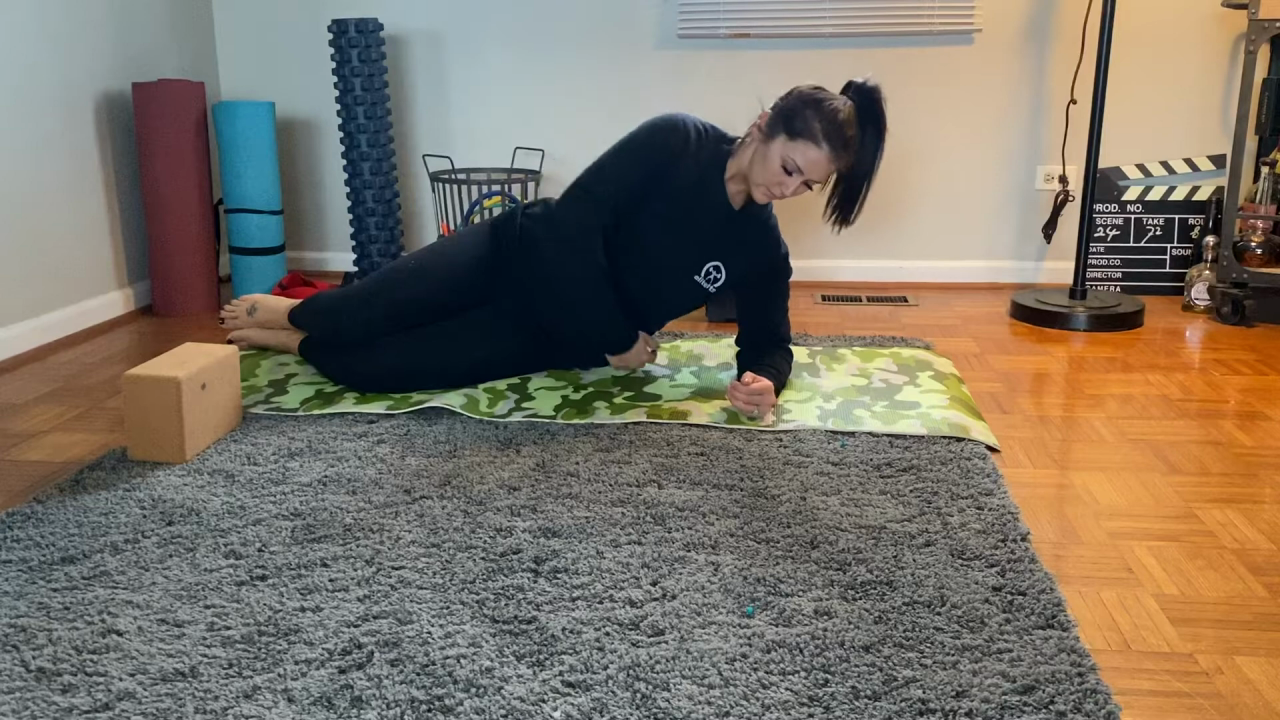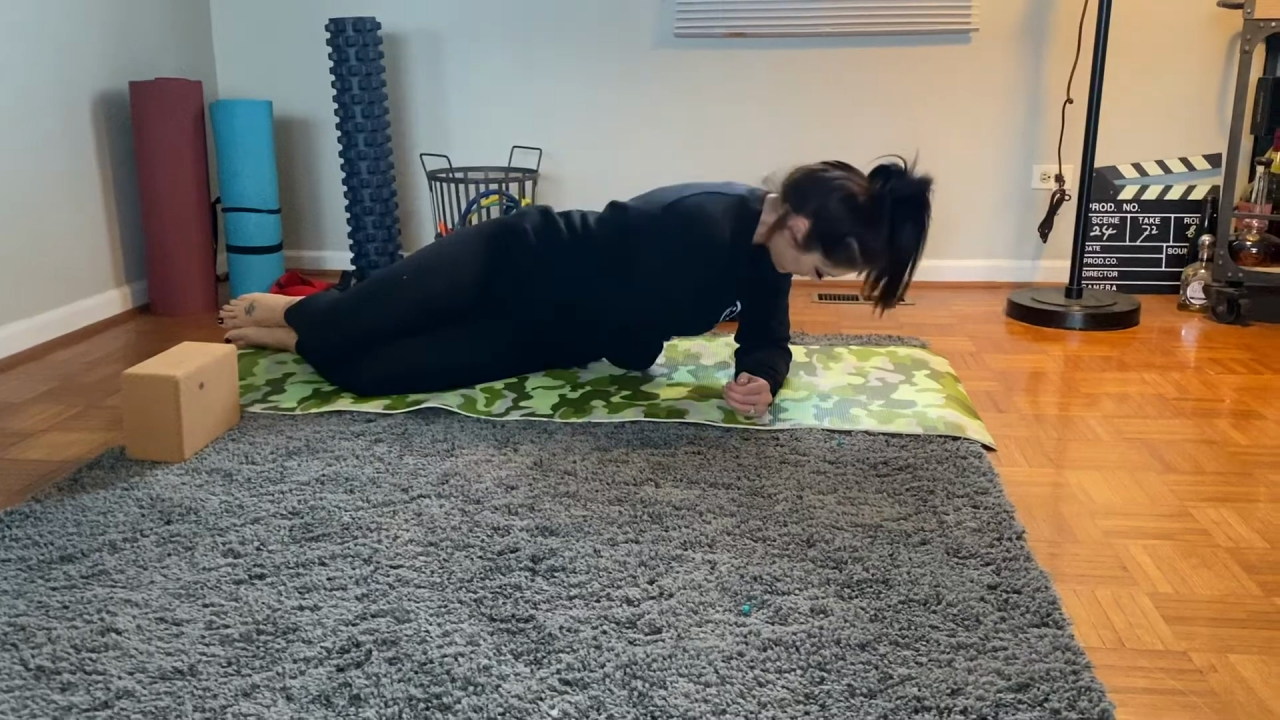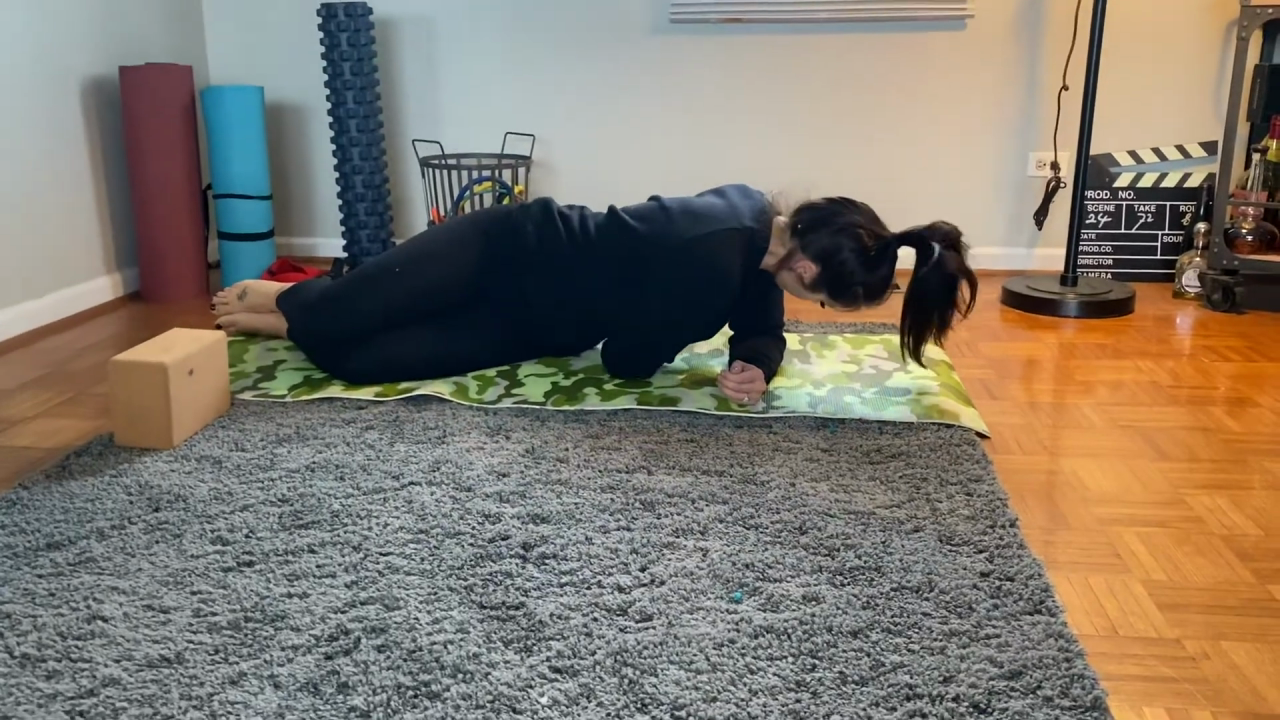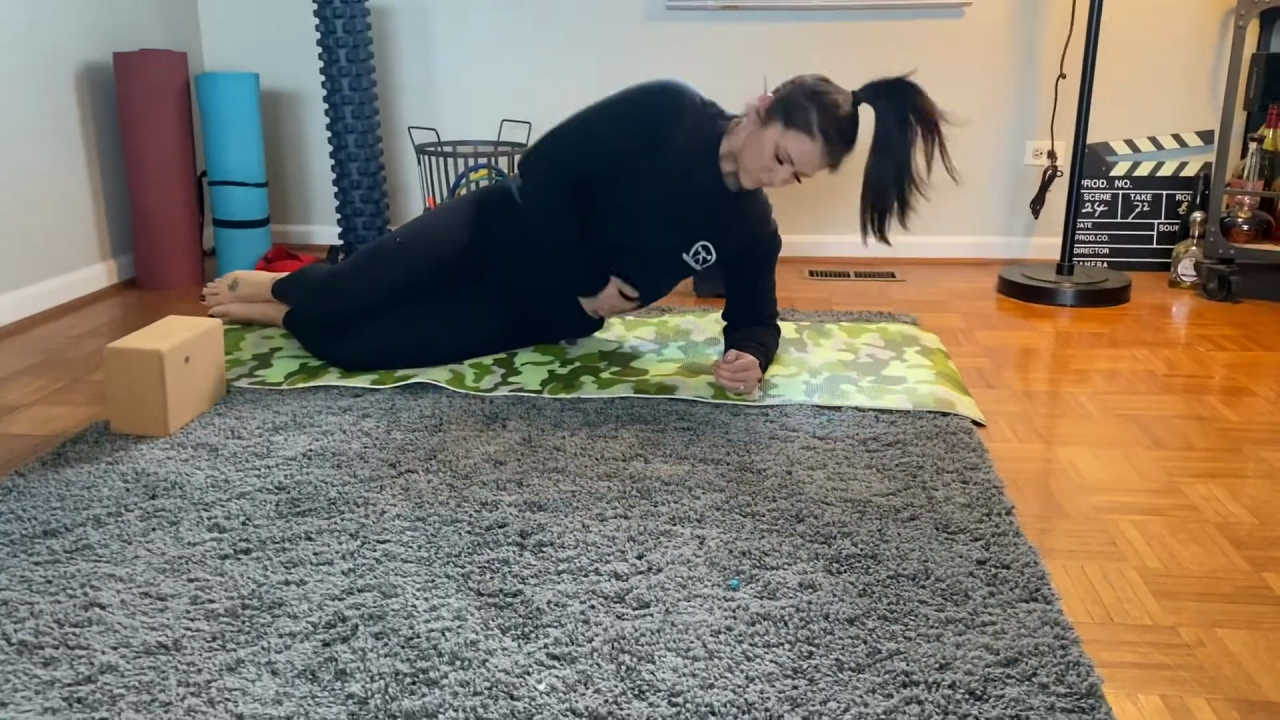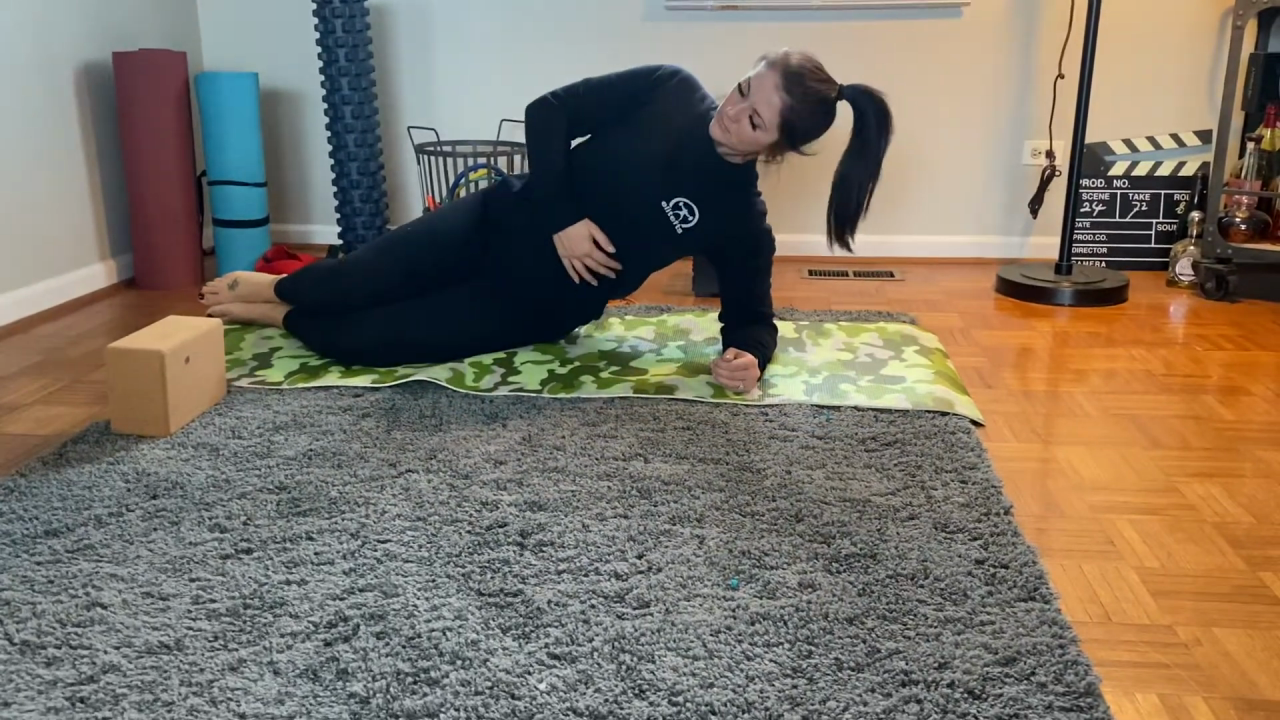
dt=1s
person 1, frame 1
left shoulder: (762, 249)
right shoulder: (675, 141)
left elbow: (768, 340)
right elbow: (572, 219)
left wrist: (761, 380)
right wrist: (618, 341)
left hip: (552, 340)
right hip: (513, 257)
left knee: (371, 370)
right knee: (354, 320)
left ankle: (292, 343)
right ankle: (284, 310)
person 1, frame 2
left shoulder: (763, 247)
right shoulder: (705, 225)
left elbow: (767, 341)
right elbow: (629, 341)
left wrist: (760, 380)
right wrist: (652, 352)
left hip: (545, 339)
right hip: (506, 261)
left knee: (366, 375)
right knee: (348, 325)
left ankle: (286, 337)
right ankle: (288, 311)
person 1, frame 3
left shoulder: (759, 221)
right shoulder: (713, 264)
left elbow: (762, 329)
right elbow: (628, 360)
left wrist: (753, 369)
right wrist: (659, 334)
right hip: (504, 250)
right knee: (343, 315)
left ankle: (278, 322)
right ankle: (279, 299)
person 1, frame 4
left shoulder: (751, 231)
right shoulder: (668, 112)
left elbow: (755, 318)
right elbow: (547, 166)
left wrist: (748, 358)
right wrist: (586, 282)
left hip: (542, 314)
right hip: (499, 229)
left knee: (357, 349)
right knee: (351, 293)
left ankle: (279, 321)
right ankle: (276, 288)
person 1, frame 5
left shoulder: (742, 221)
right shoulder: (670, 91)
left elbow: (751, 315)
right elbow: (549, 111)
left wrist: (747, 357)
right wrist: (563, 219)
left hip: (539, 307)
right hip: (502, 221)
left knee: (363, 341)
right knee: (358, 282)
left ankle: (279, 319)
right ankle: (273, 285)
